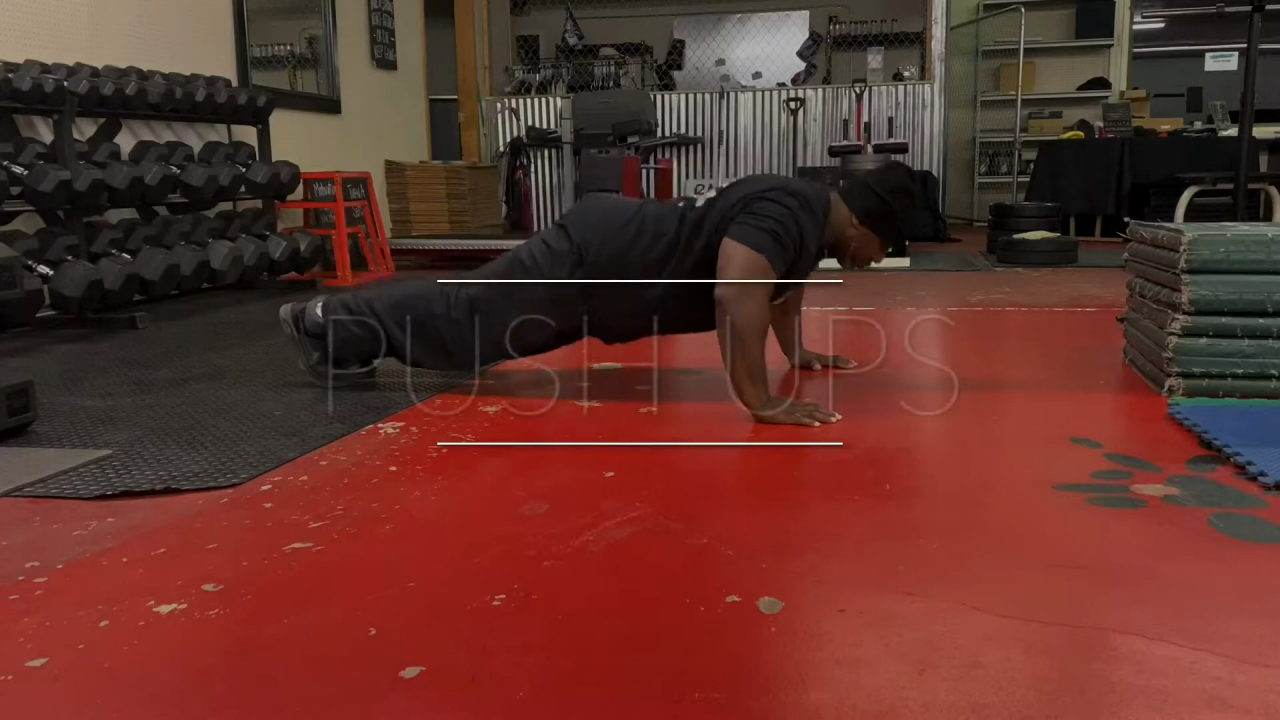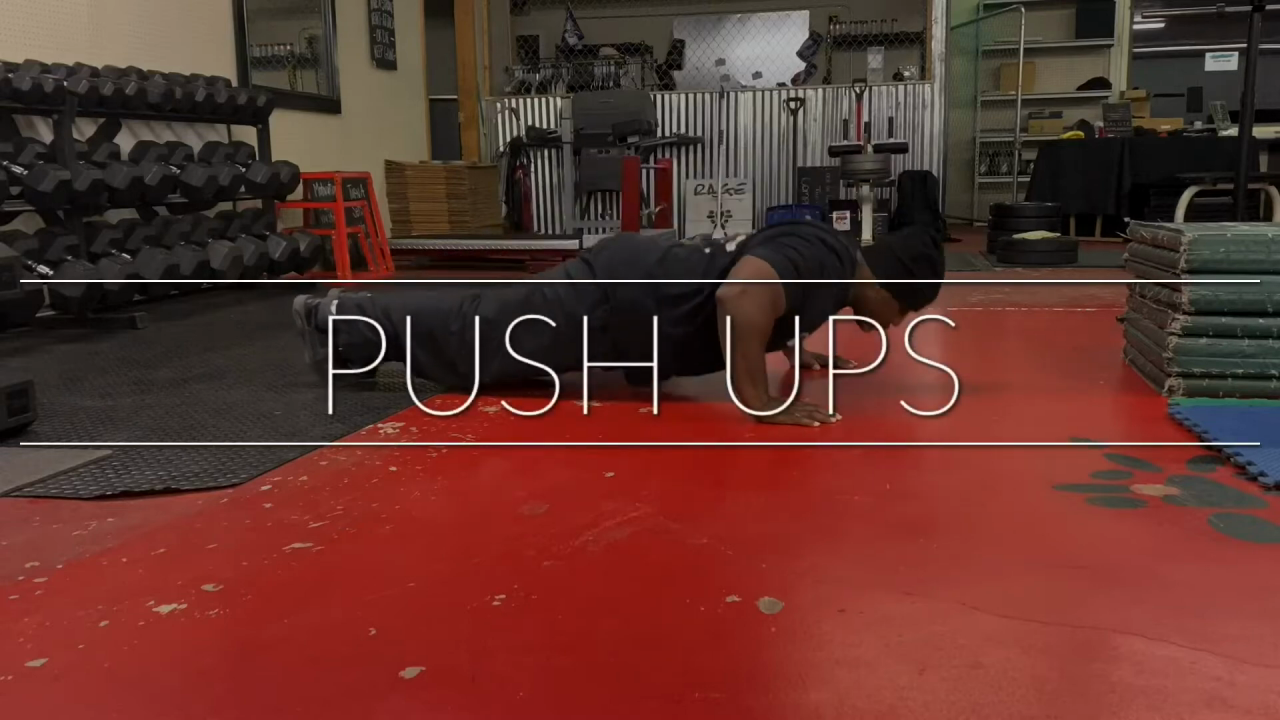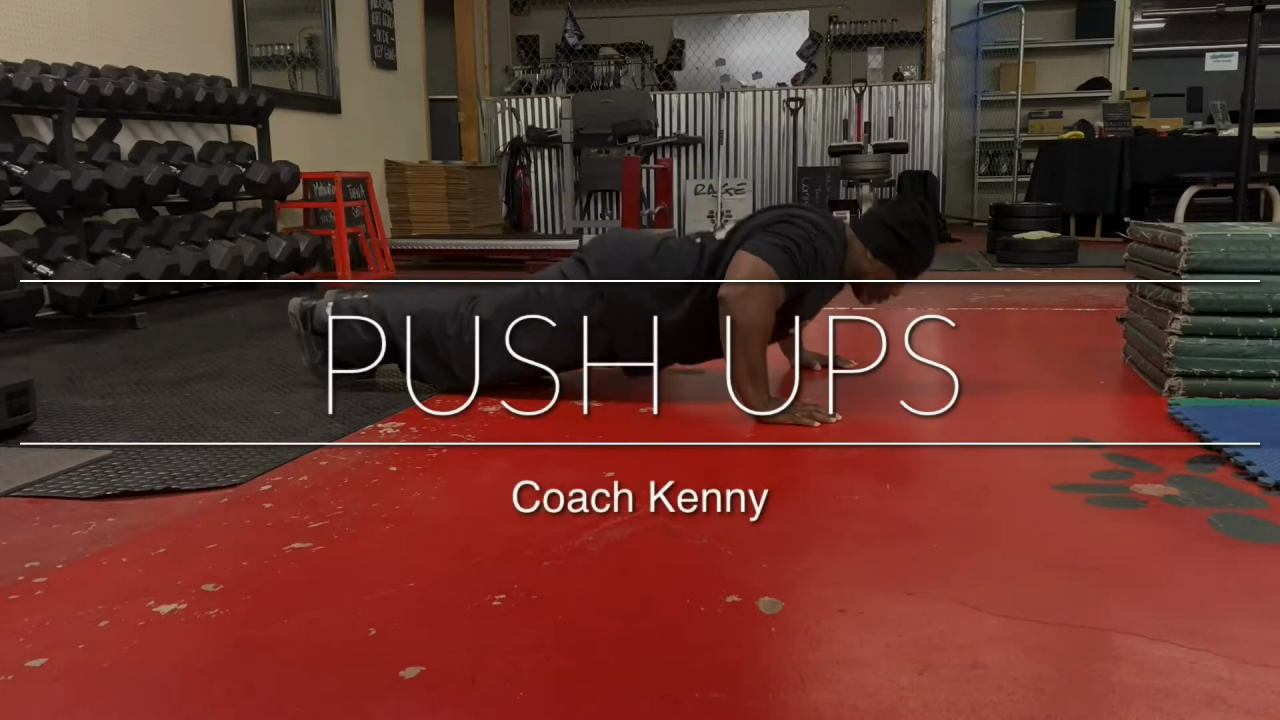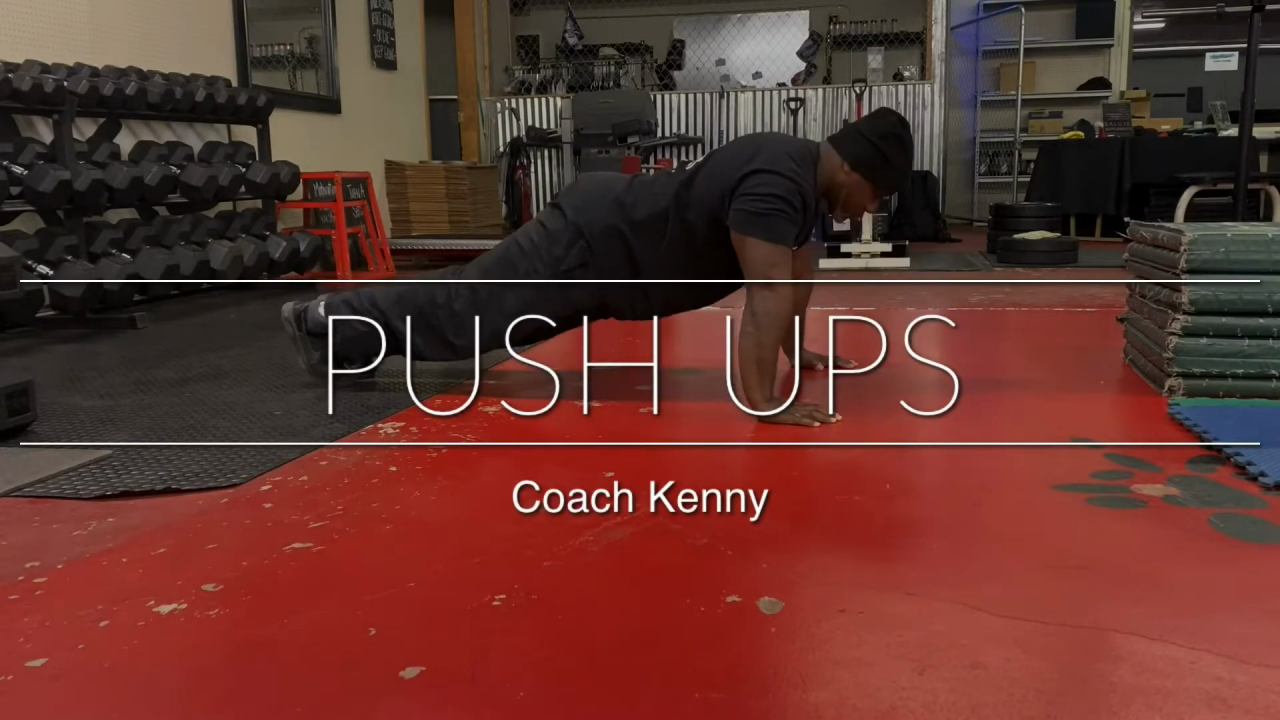
dt=1s
person 1, frame 1
left shoulder: (812, 215)
right shoulder: (788, 214)
left elbow: (783, 280)
right elbow: (737, 293)
left wrist: (797, 352)
right wrist: (760, 402)
left hip: (609, 263)
right hip: (589, 264)
left knee: (481, 316)
right knee: (459, 323)
left ankle: (346, 328)
right ankle: (324, 323)
person 1, frame 2
left shoulder: (835, 260)
right shoulder: (822, 266)
right elbow: (739, 294)
left wrist: (795, 349)
right wrist: (757, 399)
left hip: (635, 283)
right hip: (613, 301)
left knee: (484, 323)
right knee: (472, 336)
left ankle: (358, 311)
right ankle: (337, 318)
person 1, frame 3
left shoulder: (824, 243)
right shoulder: (812, 244)
right elbow: (740, 294)
left wrist: (796, 351)
right wrist: (758, 401)
left hip: (630, 280)
right hip: (609, 297)
left knee: (483, 325)
right knee: (469, 338)
left ankle: (352, 314)
right ankle: (332, 320)
person 1, frame 4
left shoulder: (805, 176)
right shoulder: (779, 179)
left elbow: (797, 269)
right elbow: (769, 289)
left wrist: (796, 350)
right wrist: (762, 400)
left hip: (611, 238)
right hip: (589, 244)
left knee: (469, 309)
right knee: (459, 317)
left ankle: (343, 320)
right ankle: (327, 322)
